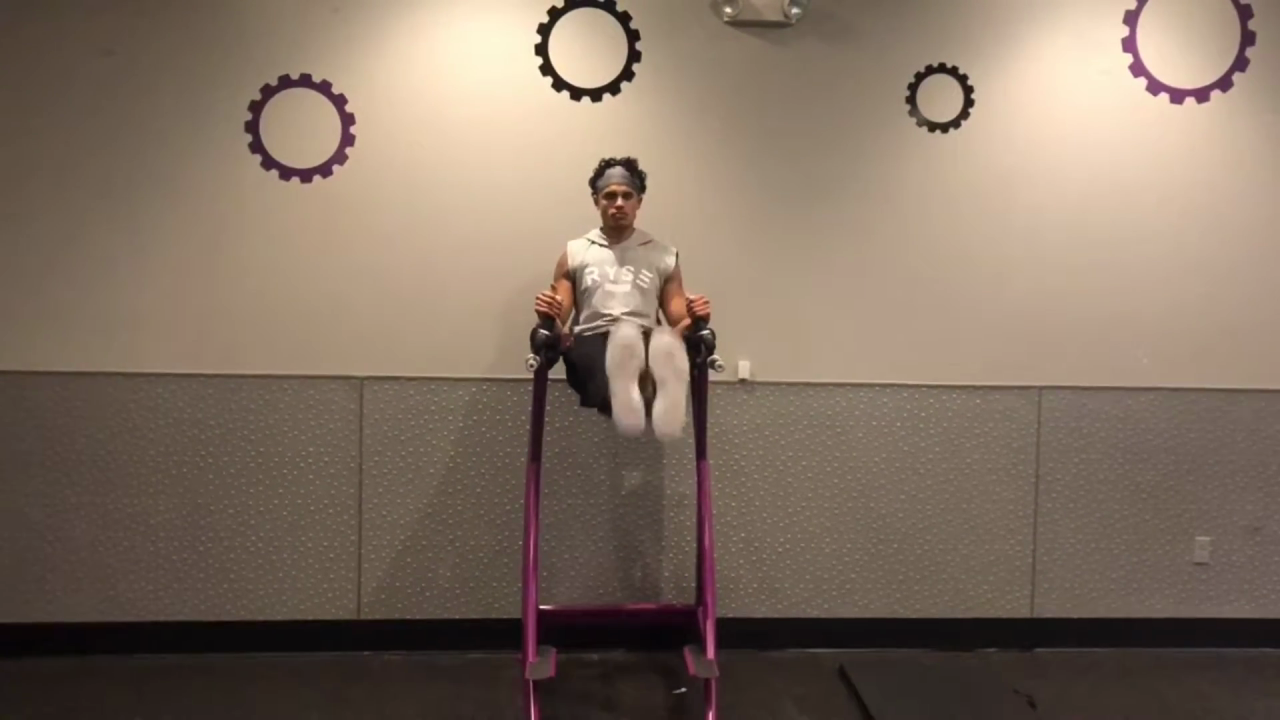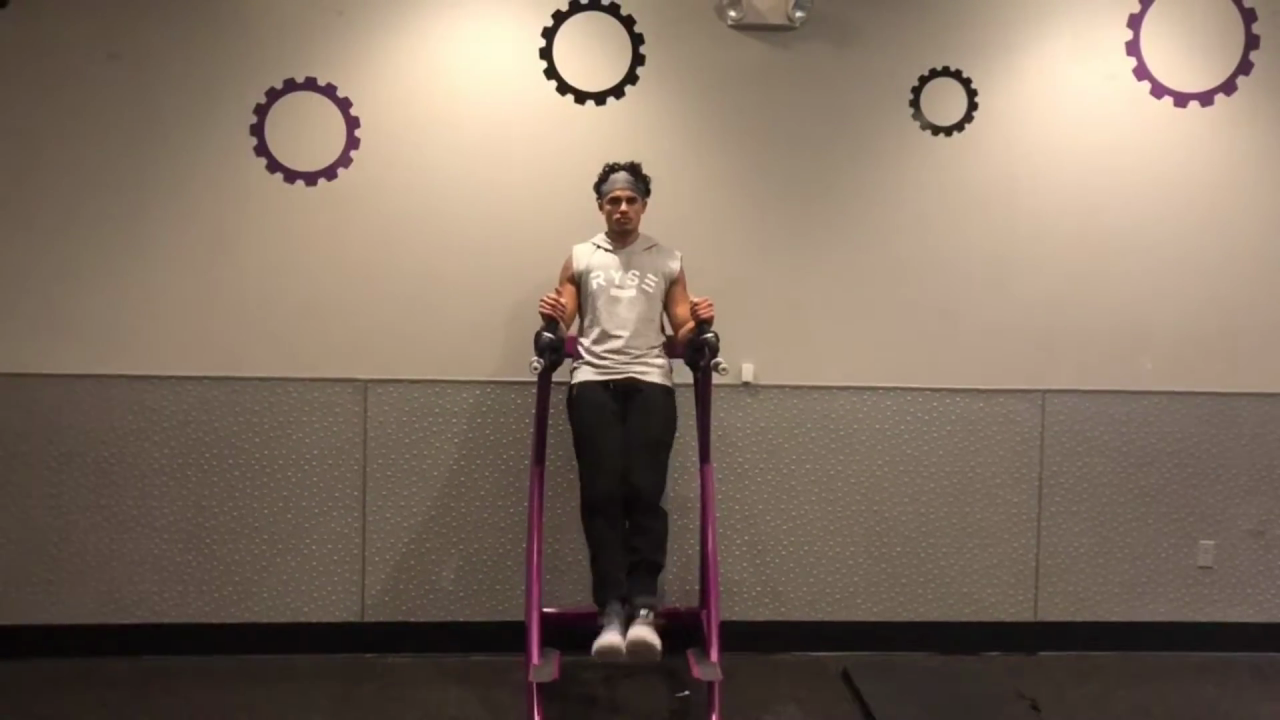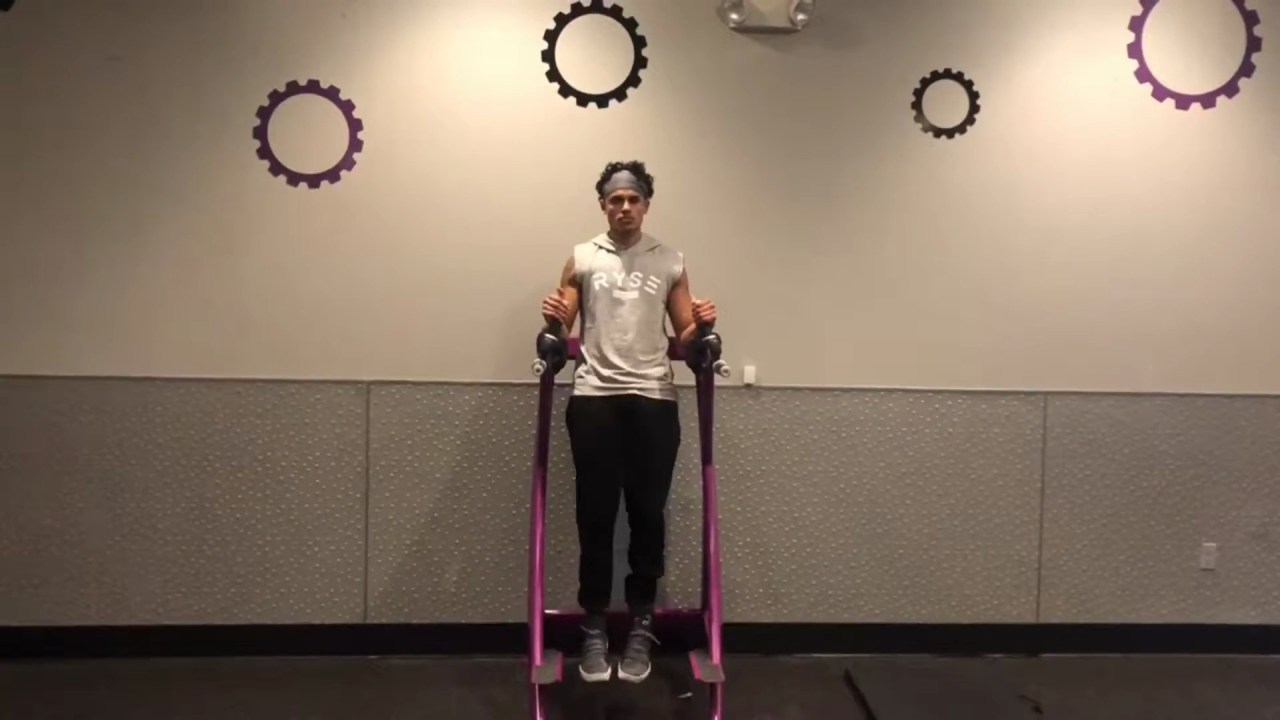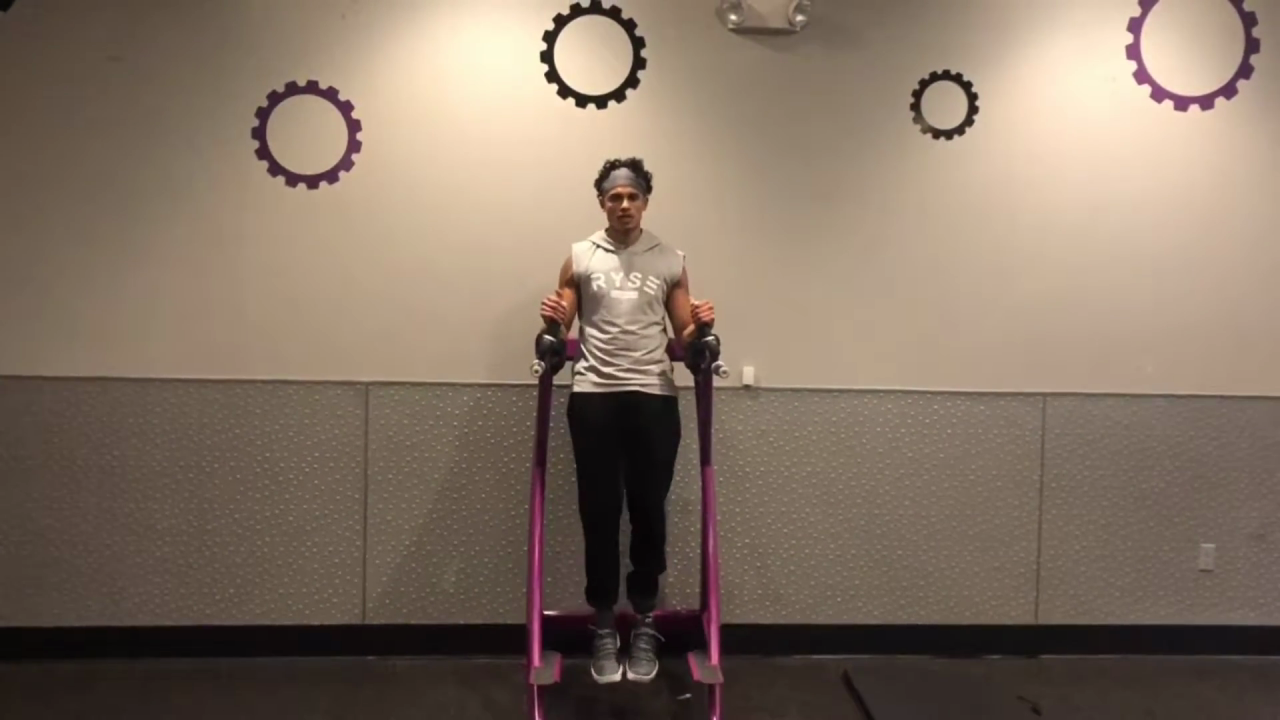
dt=0.5s
person 1, frame 1
left shoulder: (664, 258)
right shoulder: (574, 256)
left elbow: (679, 324)
right elbow: (558, 331)
left wrist: (695, 318)
right wrist: (549, 319)
right hip: (591, 344)
left knee: (663, 355)
right knee: (608, 361)
right ankle: (620, 390)
person 1, frame 2
left shoulder: (668, 260)
right shoulder: (579, 258)
left elbow: (682, 335)
right elbow: (561, 328)
left wrist: (698, 325)
right wrist: (551, 320)
left hip: (650, 381)
right hip: (593, 380)
left knee: (645, 491)
right knee: (603, 492)
left ankle: (644, 608)
right ankle: (612, 610)
person 1, frame 3
left shoulder: (671, 262)
right shoulder: (581, 259)
left elbow: (684, 337)
right elbow: (563, 333)
left wrist: (702, 324)
right wrist: (553, 320)
left hip: (653, 397)
right hip: (594, 396)
left knee: (647, 512)
right knee: (596, 512)
left ankle: (640, 624)
right ankle: (594, 626)
person 1, frame 4
left shoulder: (670, 260)
right shoulder: (579, 258)
left elbow: (683, 337)
right elbow: (562, 331)
left wrist: (701, 326)
right wrist: (552, 323)
left hip: (653, 395)
right hip: (594, 394)
left knee: (648, 510)
right knee: (599, 511)
left ankle: (644, 621)
right ankle: (604, 624)
